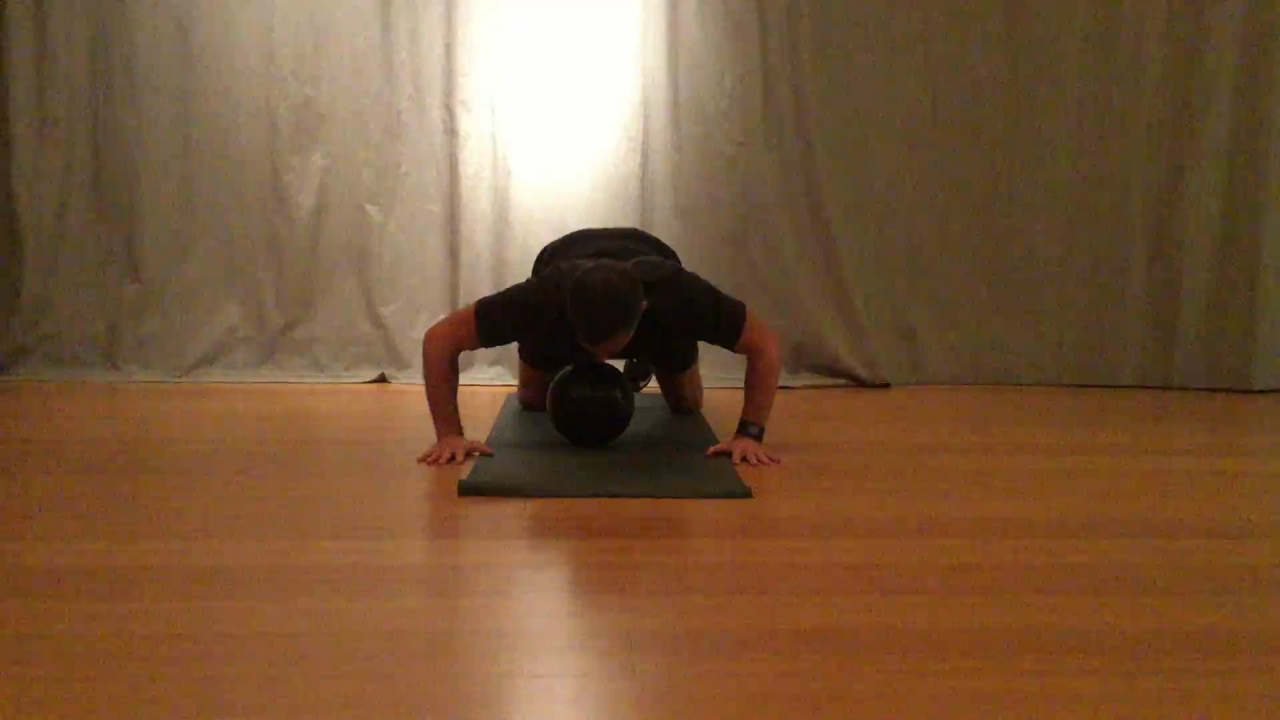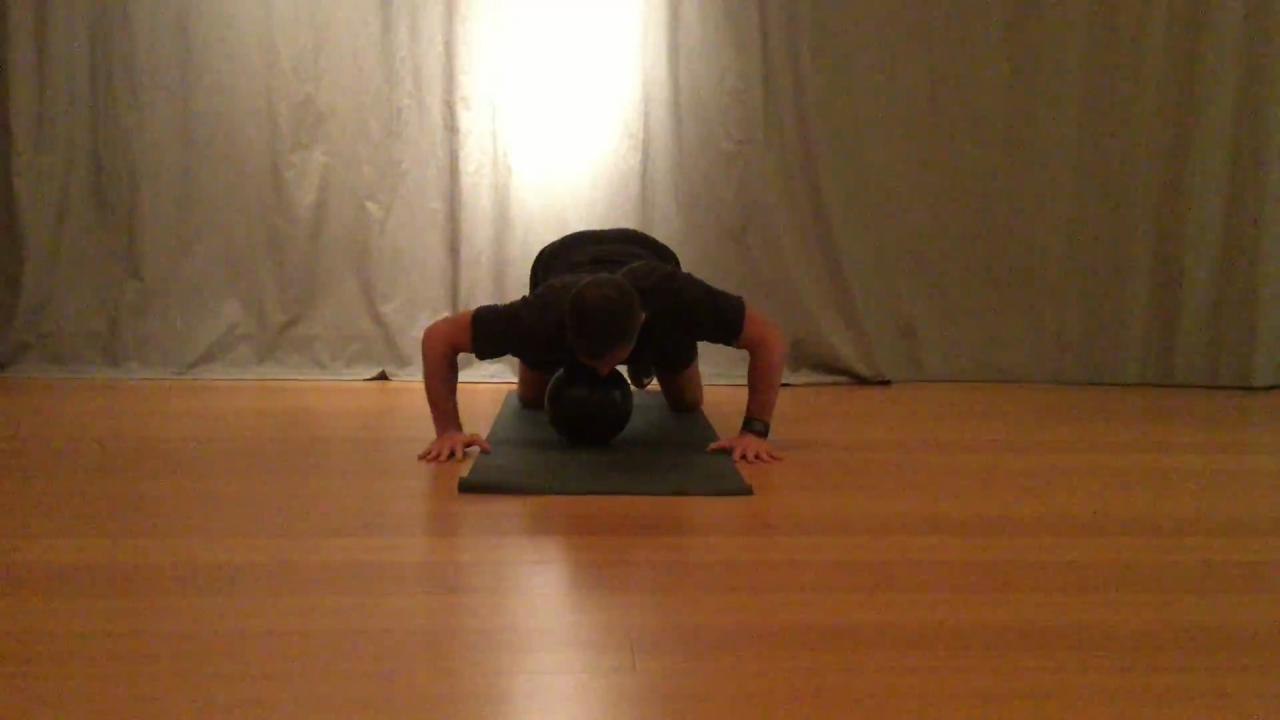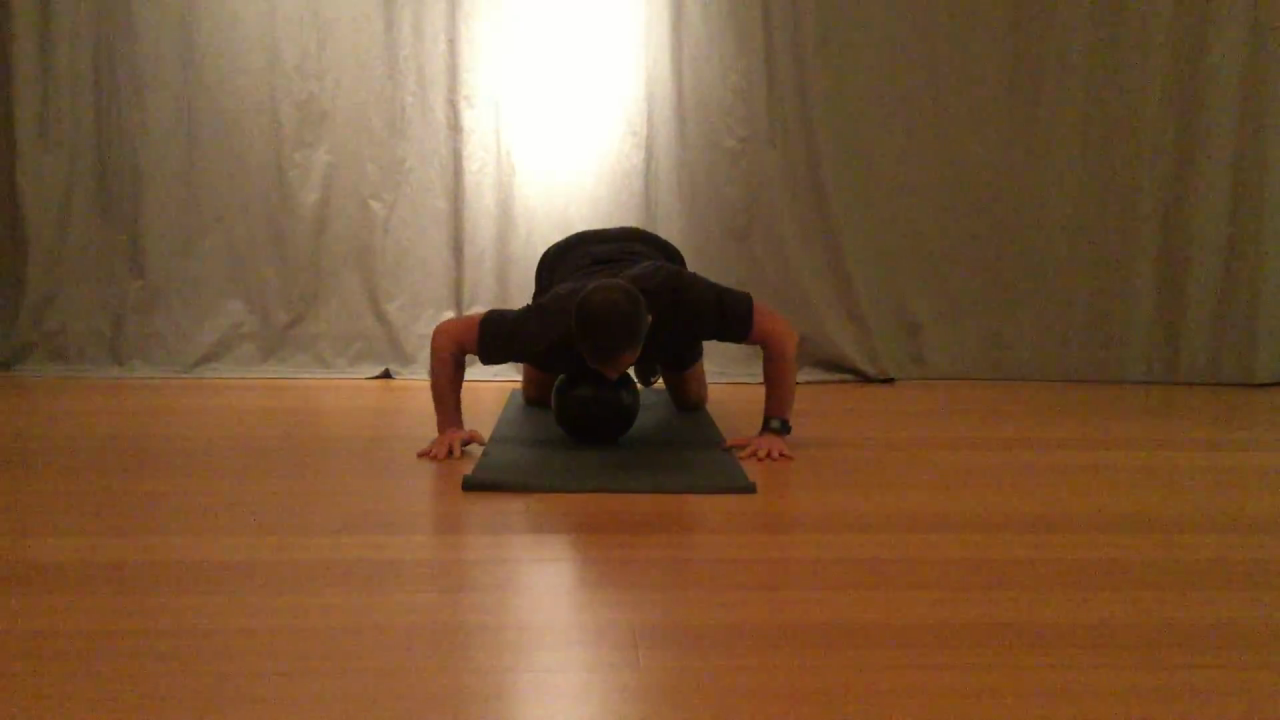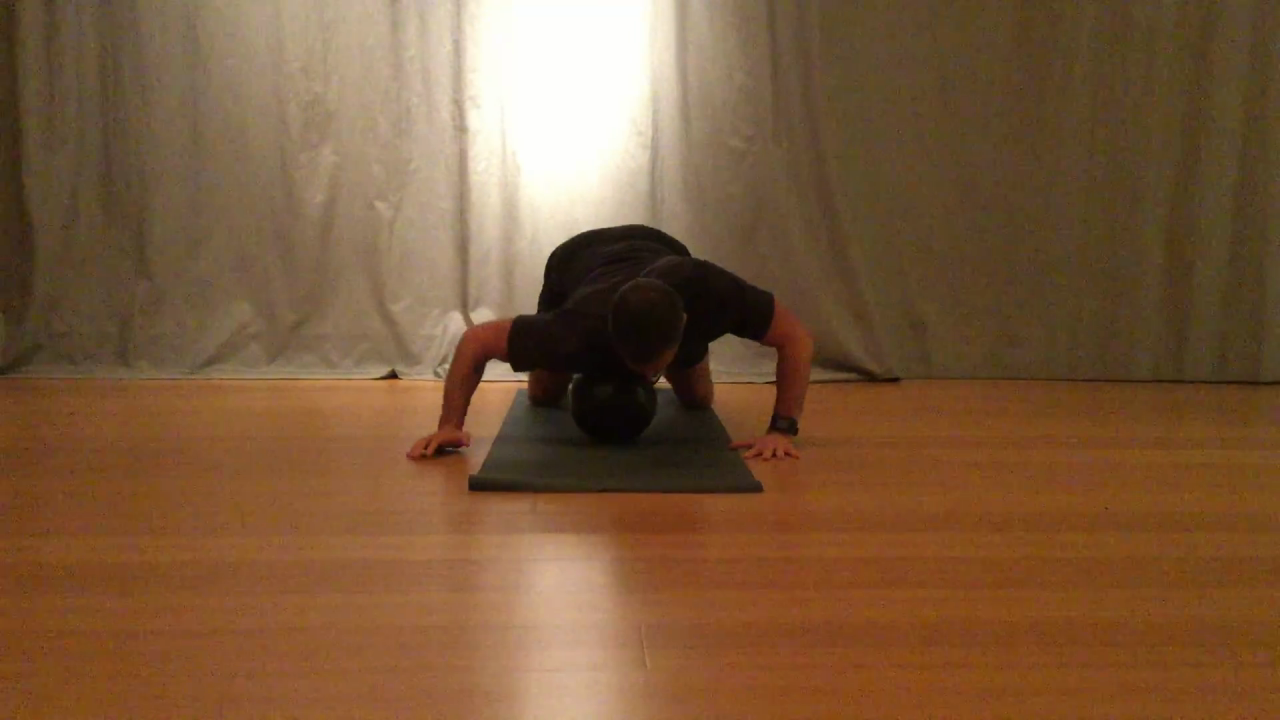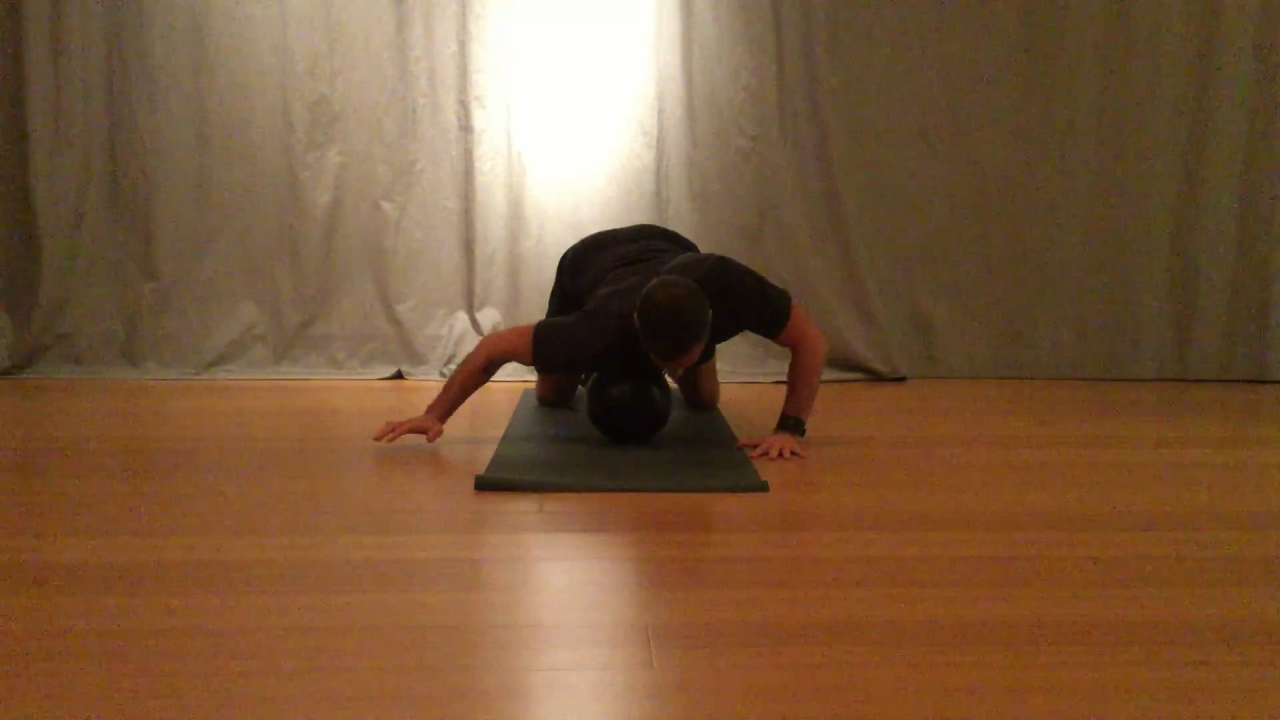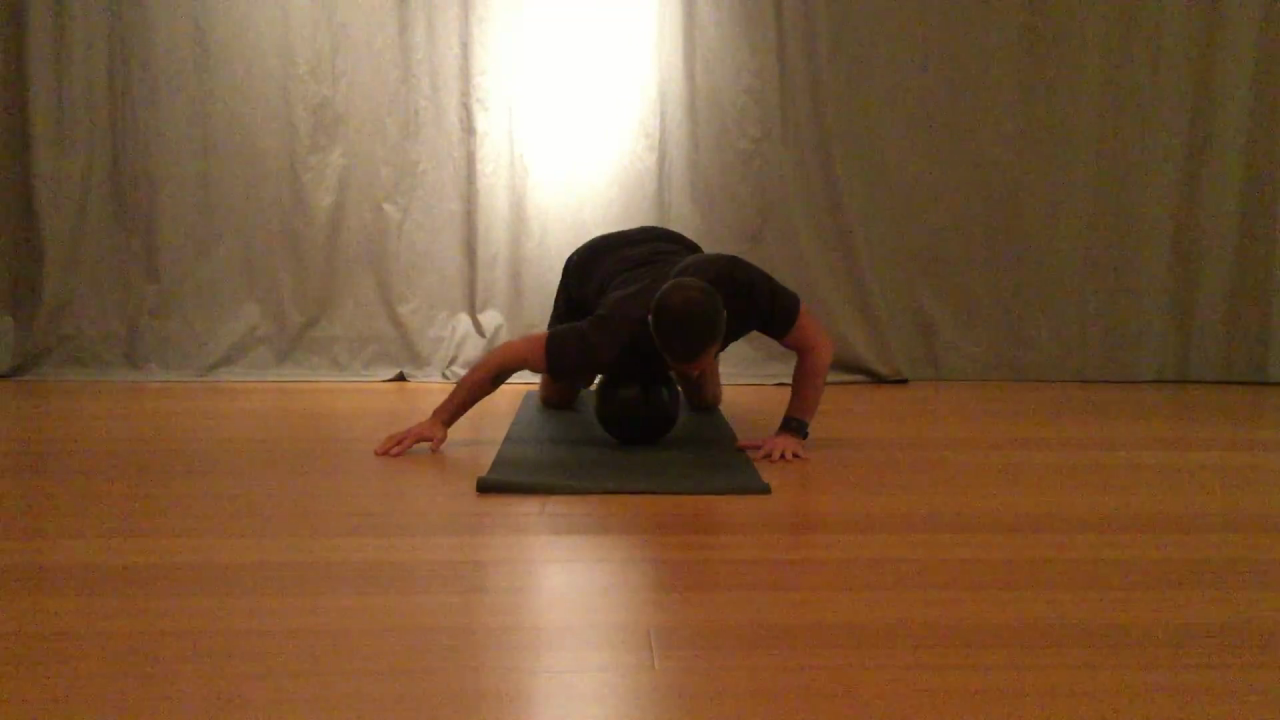
dt=0.4s
person 1, frame 1
left shoulder: (676, 292)
right shoulder: (543, 297)
left elbow: (765, 346)
right elbow: (439, 339)
left wrist: (750, 432)
right wrist: (448, 433)
left hip: (652, 283)
left knee: (687, 402)
right knee: (533, 399)
left ankle: (645, 363)
person 1, frame 2
left shoulder: (673, 296)
right shoulder: (542, 315)
left elbow: (769, 339)
right elbow: (437, 338)
left wrist: (754, 430)
right wrist: (447, 429)
left hip: (647, 256)
left knee: (687, 401)
right knee: (531, 397)
left ankle: (647, 364)
person 1, frame 3
left shoulder: (679, 296)
right shoulder: (550, 324)
left elbow: (781, 336)
right elbow: (446, 336)
left wrist: (774, 429)
right wrist: (449, 426)
left hip: (651, 255)
left knee: (692, 399)
right knee: (537, 395)
left ankle: (654, 364)
person 1, frame 4
left shoulder: (705, 289)
right shoulder: (578, 328)
left elbow: (797, 339)
right elbow: (475, 339)
left wrist: (782, 428)
right wrist: (450, 424)
left hip: (658, 252)
right hip: (575, 262)
left knee: (698, 398)
right knee: (543, 395)
person 1, frame 5
left shoulder: (727, 285)
right shoulder: (601, 328)
left elbow: (811, 341)
right elbow: (494, 346)
left wrist: (790, 428)
right wrist: (435, 415)
left hip: (668, 252)
right hip: (587, 264)
left knee: (704, 398)
right knee: (552, 395)
right ankle: (588, 364)
person 1, frame 6
left shoulder: (739, 285)
right shoulder: (617, 331)
left elbow: (817, 345)
right elbow: (507, 354)
left wrist: (793, 430)
right wrist: (438, 420)
left hip: (673, 253)
right hip: (593, 267)
left knee: (706, 400)
right knee: (556, 398)
right ankle: (592, 366)
